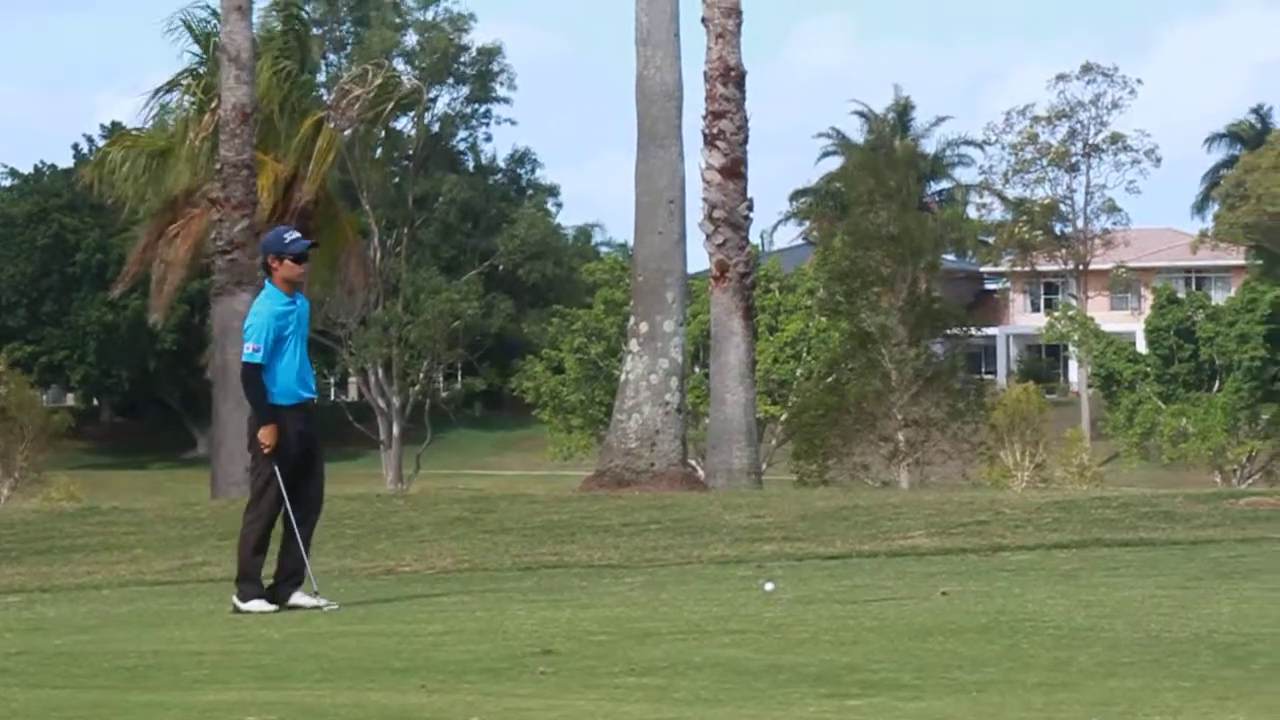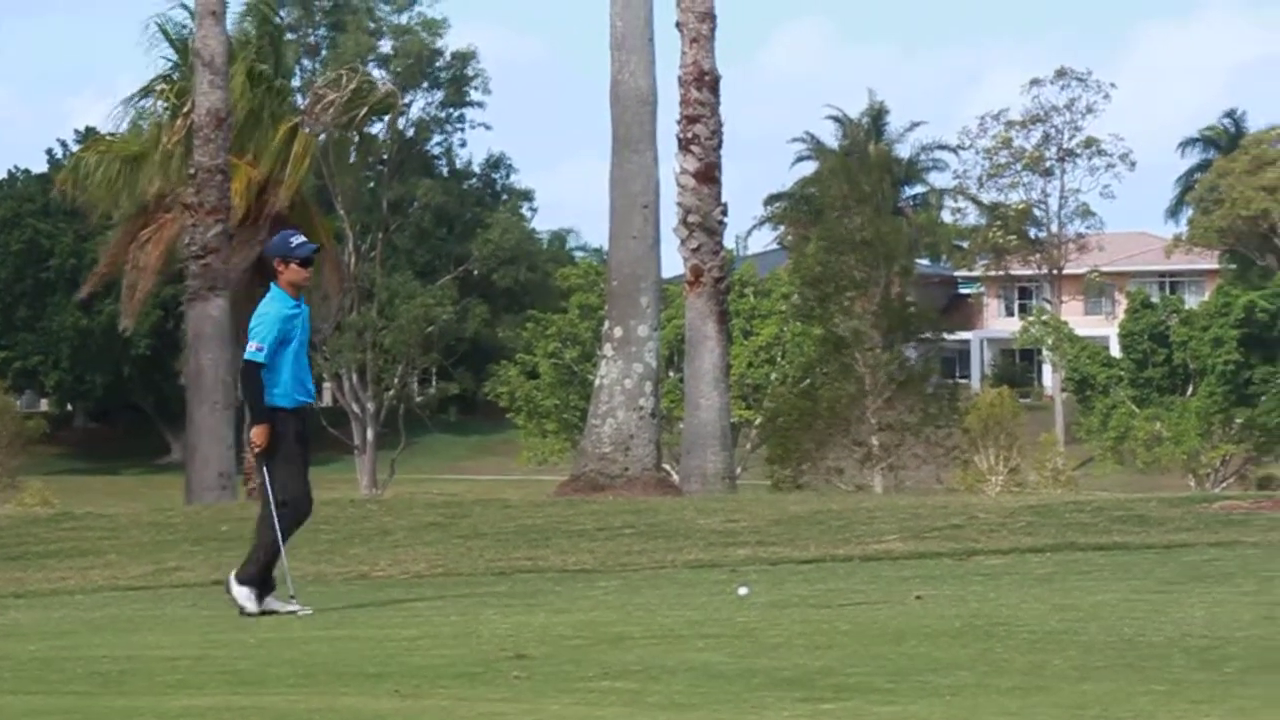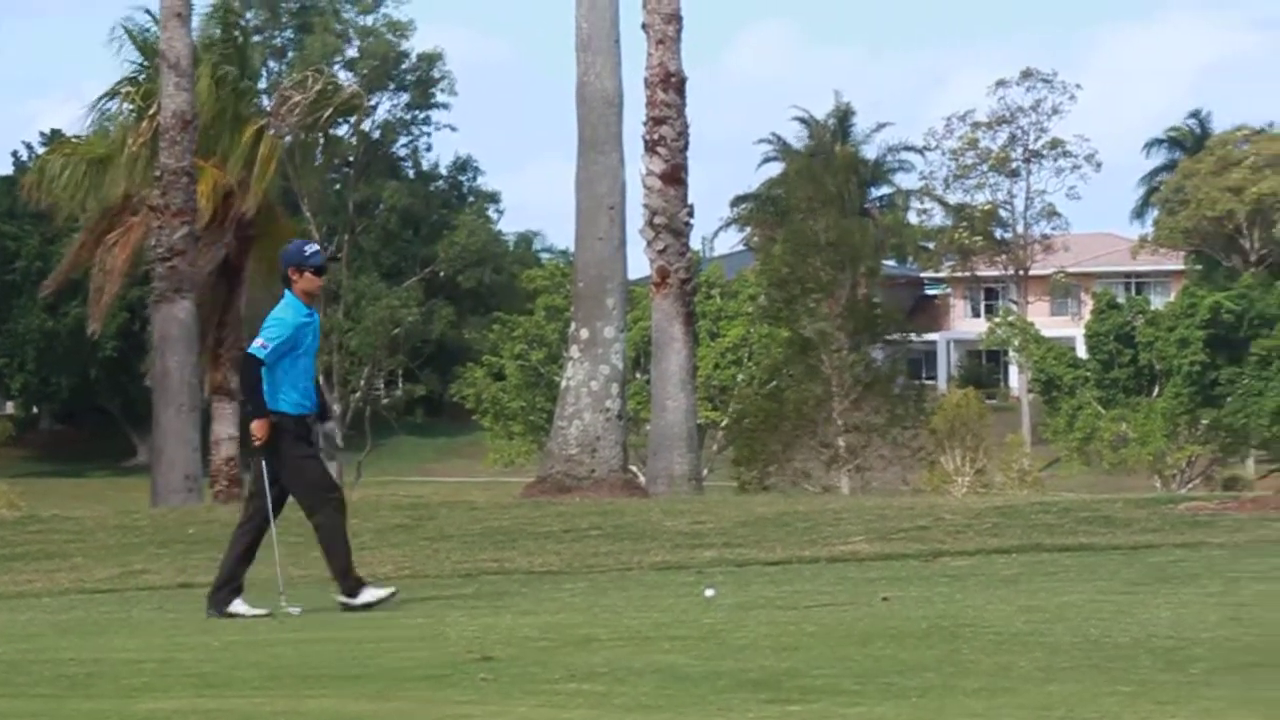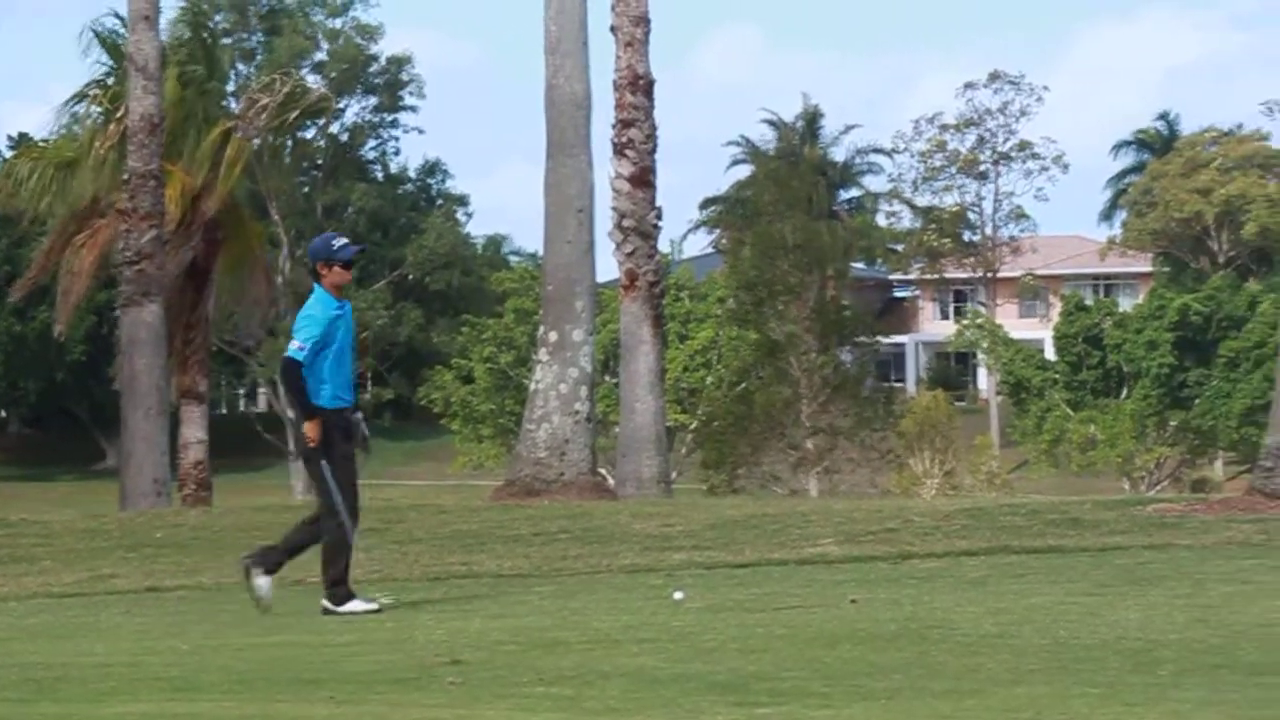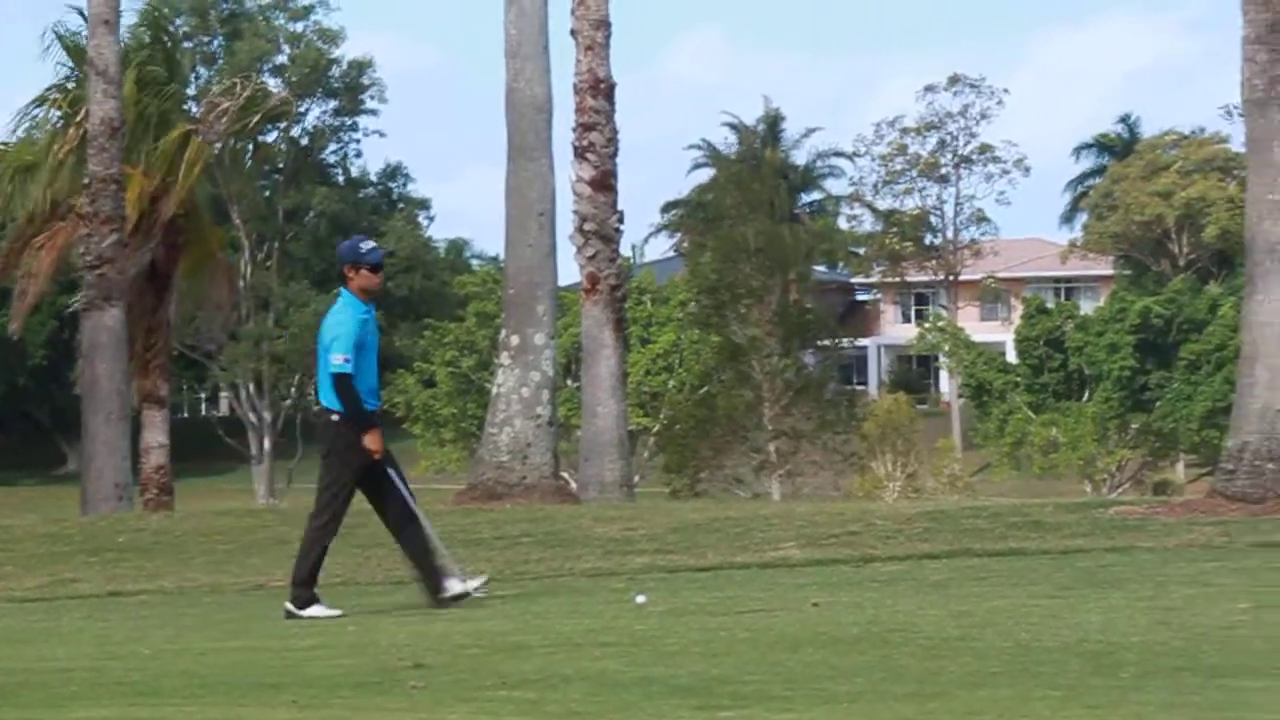
dt=0.3s
person 1, frame 1
left shoulder: (301, 304)
right shoulder: (266, 310)
right elbow: (251, 372)
right wrist: (266, 423)
left hip: (302, 414)
right hip: (277, 418)
left knee: (308, 504)
right knee: (265, 506)
left ankle: (287, 587)
right ankle: (247, 592)
person 1, frame 2
left shoulder: (301, 308)
right shoulder: (272, 312)
right elbow: (250, 371)
right wrist: (259, 422)
left hip: (295, 418)
right hip: (274, 420)
left knee: (292, 506)
right knee: (290, 504)
left ankle: (260, 590)
right ankle: (245, 578)
person 1, frame 3
left shoulder: (311, 317)
right shoulder: (287, 318)
right elbow: (250, 364)
left wrist: (323, 418)
right wrist: (259, 416)
left hip: (296, 427)
right hip: (283, 429)
left knee: (259, 514)
right knee: (328, 503)
left ankle: (224, 595)
right ankle: (351, 589)
person 1, frame 4
left shoulder: (343, 309)
right shoulder: (317, 314)
right elbow: (290, 368)
left wrist: (354, 412)
right wrist: (308, 418)
left hip: (337, 420)
right hip: (323, 423)
left knee: (332, 511)
right knee: (342, 509)
left ankle: (266, 561)
right ankle: (338, 595)
person 1, frame 5
left shoulder: (365, 313)
right shoulder: (346, 319)
right elbow: (341, 382)
right wrist: (366, 430)
left hip: (362, 427)
right hip: (346, 429)
left knee: (401, 507)
right knee: (328, 515)
left ankle: (438, 584)
right ankle: (301, 599)
